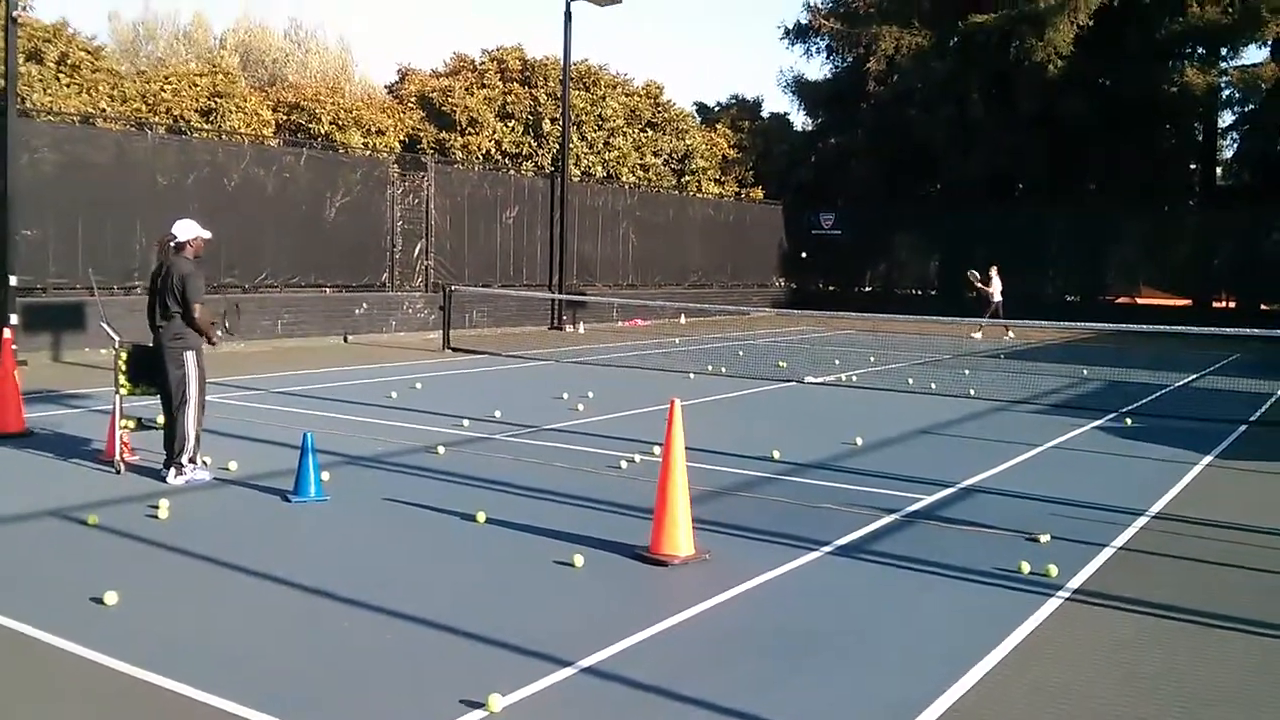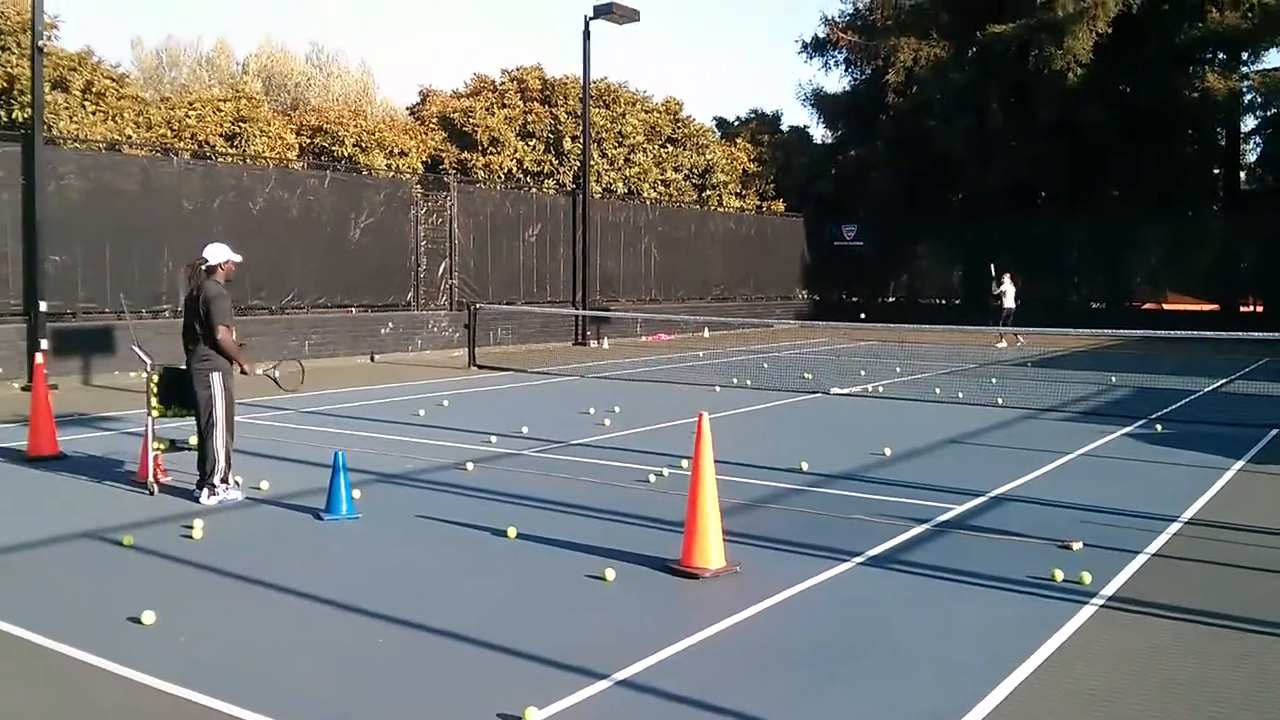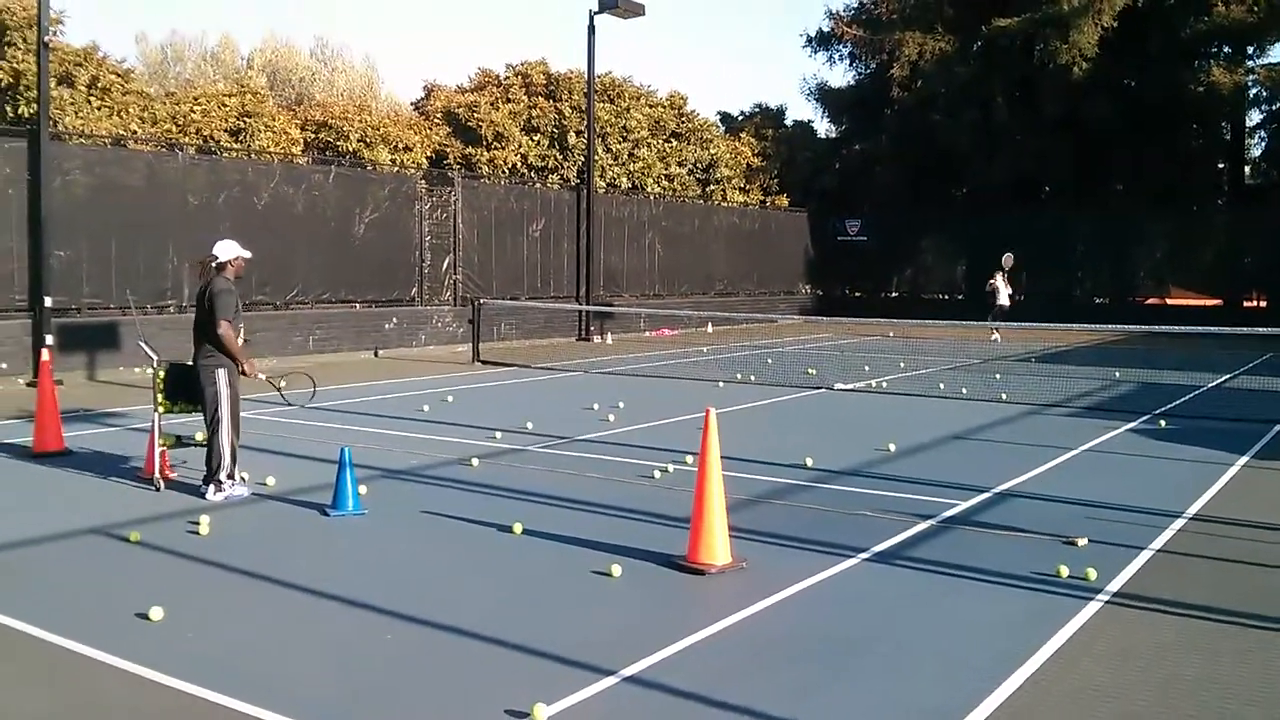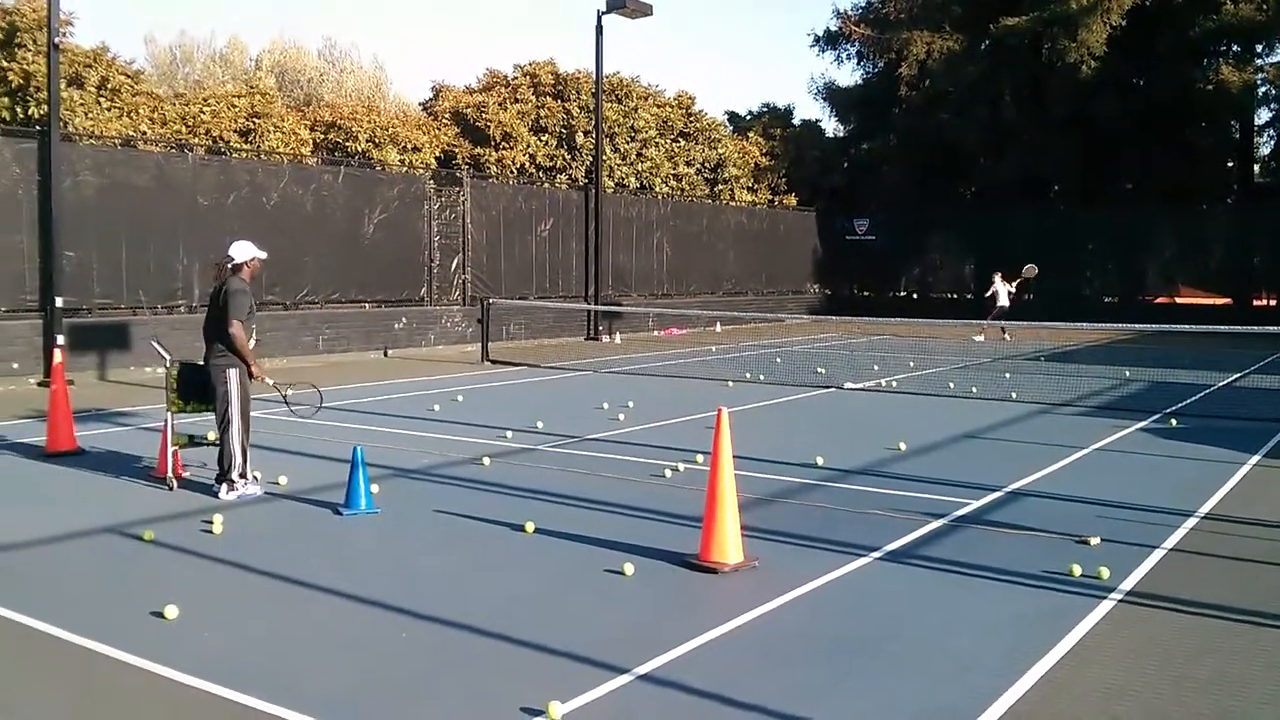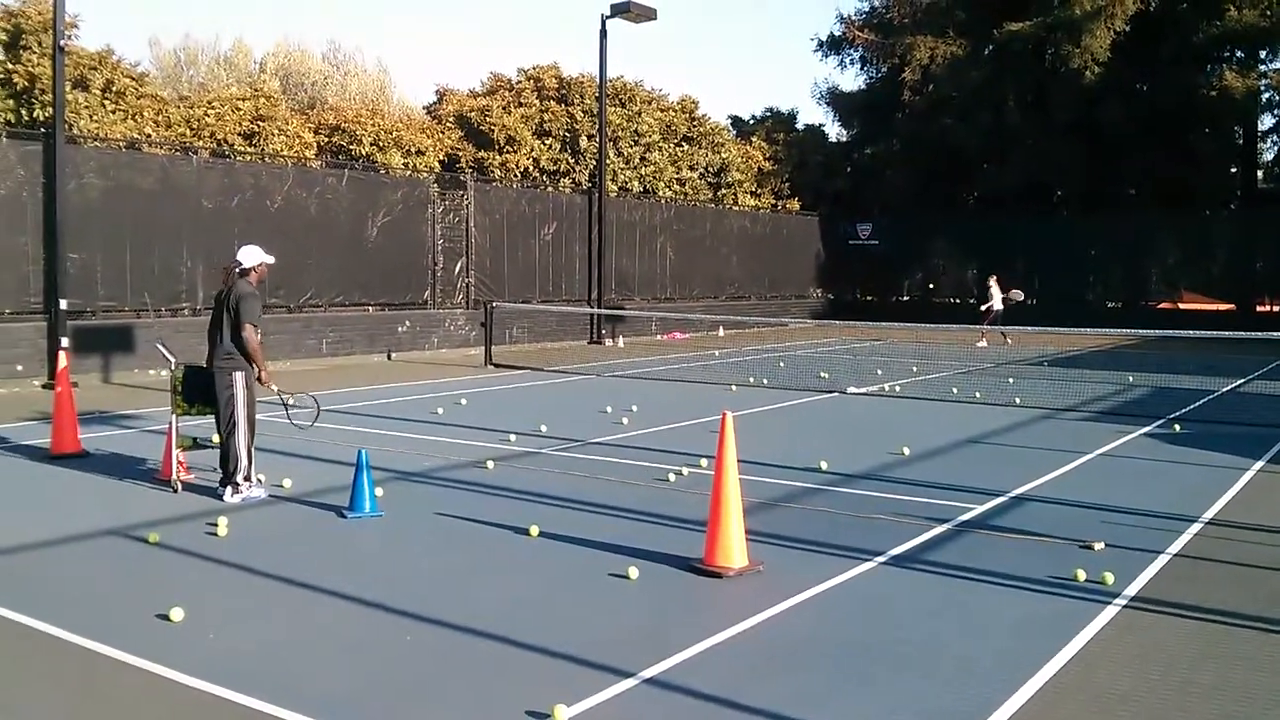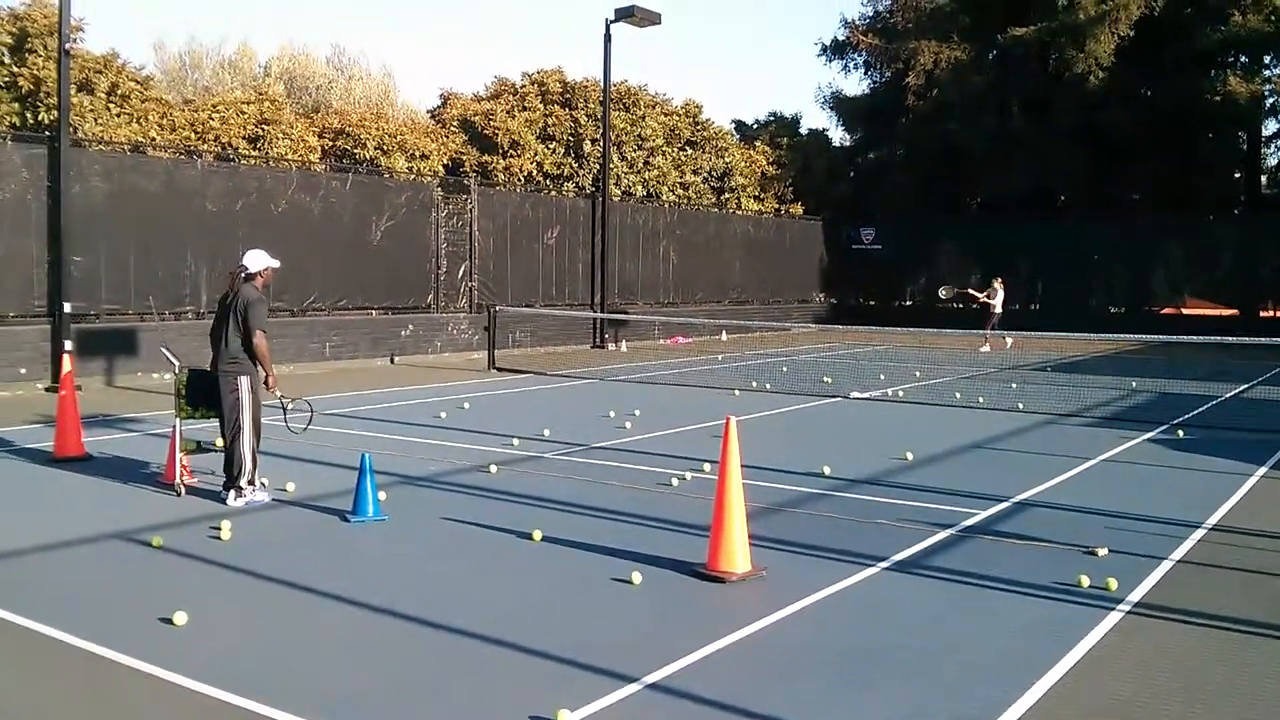
dt=0.2s
person 1, frame 1
left shoulder: (162, 268)
right shoulder: (190, 271)
left elbow: (152, 311)
right elbow: (197, 314)
right wrist: (211, 334)
left hip: (165, 345)
right hip: (185, 347)
left knee: (174, 406)
right knee: (189, 406)
left ankle: (174, 461)
right ankle: (181, 467)
person 1, frame 2
left shoulder: (196, 291)
right shoulder: (218, 293)
left elbow: (188, 334)
right elbow: (221, 335)
right wrist: (243, 361)
left hip: (198, 367)
right hip: (213, 369)
left knee: (209, 428)
right knee: (219, 428)
left ankle: (207, 481)
right ankle: (214, 488)
person 1, frame 3
left shoulder: (209, 287)
right shoulder: (225, 289)
left elbow: (201, 329)
right elbow: (223, 330)
right wrist: (244, 361)
left hip: (208, 363)
right hip: (219, 365)
left knee: (219, 424)
right knee: (224, 425)
left ankle: (214, 478)
right ankle: (220, 485)
person 1, frame 4
left shoulder: (223, 287)
right shoulder: (239, 289)
left elbow: (209, 327)
right elbow: (235, 329)
right wrist: (252, 363)
left hip: (219, 363)
right hip: (231, 365)
left knee: (231, 423)
right knee: (235, 424)
left ankle: (227, 476)
right ankle: (233, 483)
person 1, frame 5
left shoulder: (227, 291)
right shoulder: (249, 294)
left elbow: (213, 330)
right elbow: (247, 334)
right wrist: (262, 367)
left hip: (220, 366)
right hip: (236, 368)
left knee: (231, 426)
right knee: (240, 427)
left ankle: (231, 479)
right ankle: (237, 486)
person 1, frame 6
left shoulder: (230, 295)
right shoulder: (256, 299)
left elbow: (214, 333)
right elbow: (257, 340)
right wrist: (270, 372)
left hip: (224, 369)
right hip: (240, 372)
left knee: (235, 430)
right knee: (245, 430)
left ankle: (234, 483)
right ankle: (241, 489)
